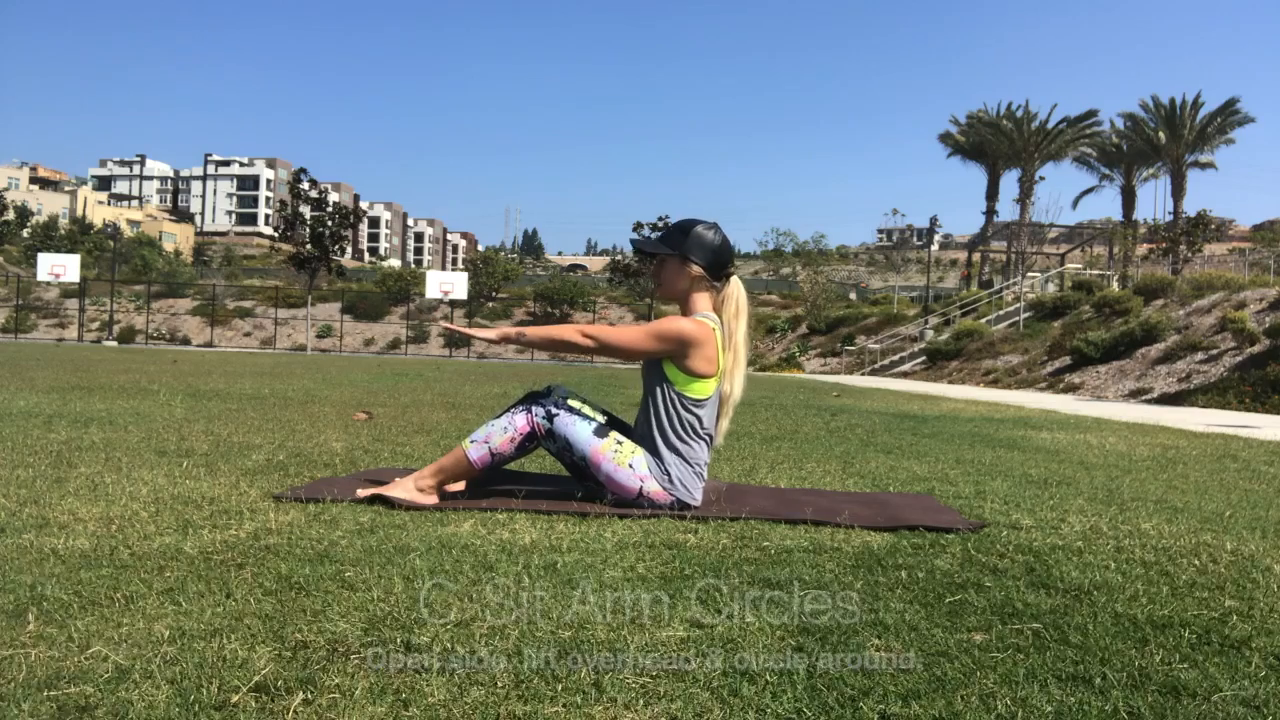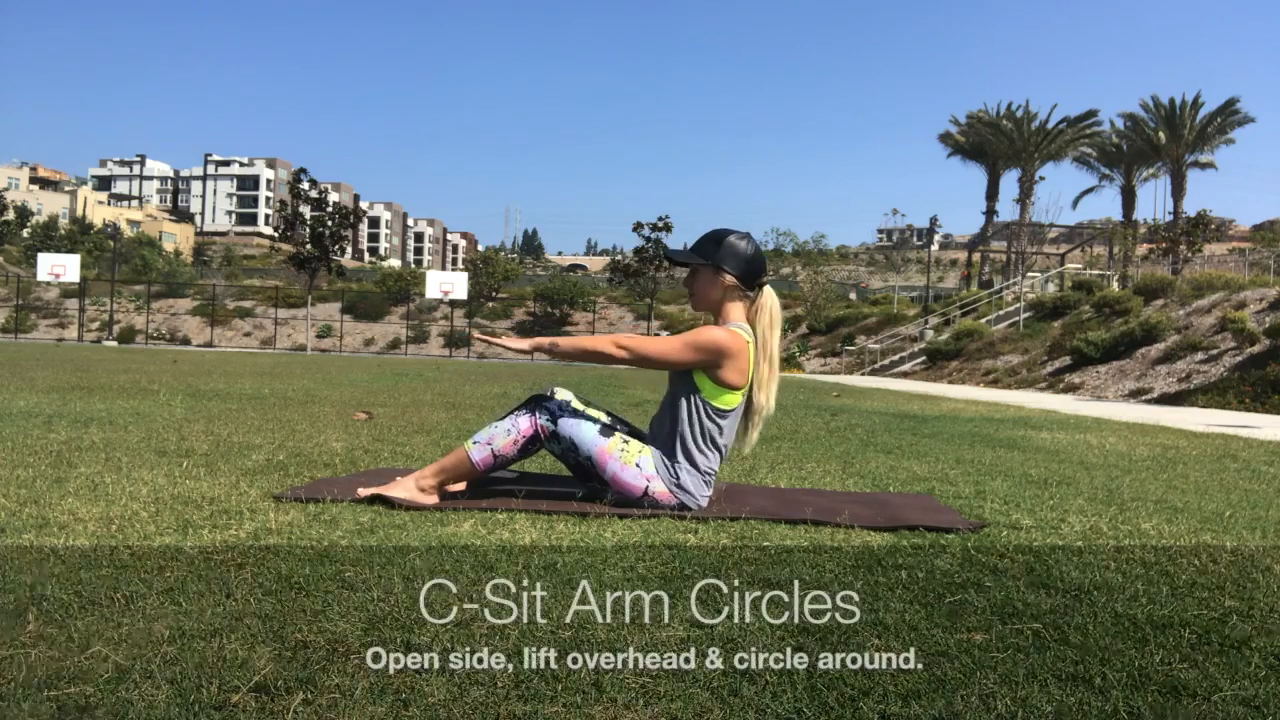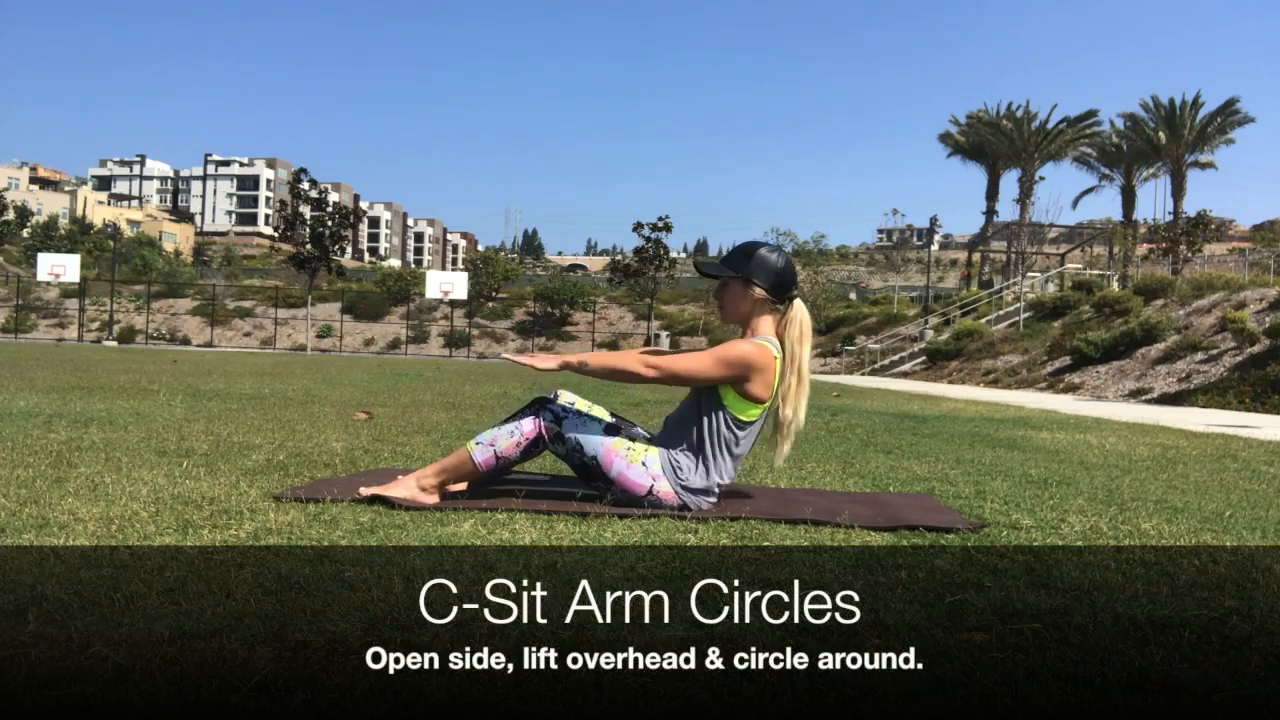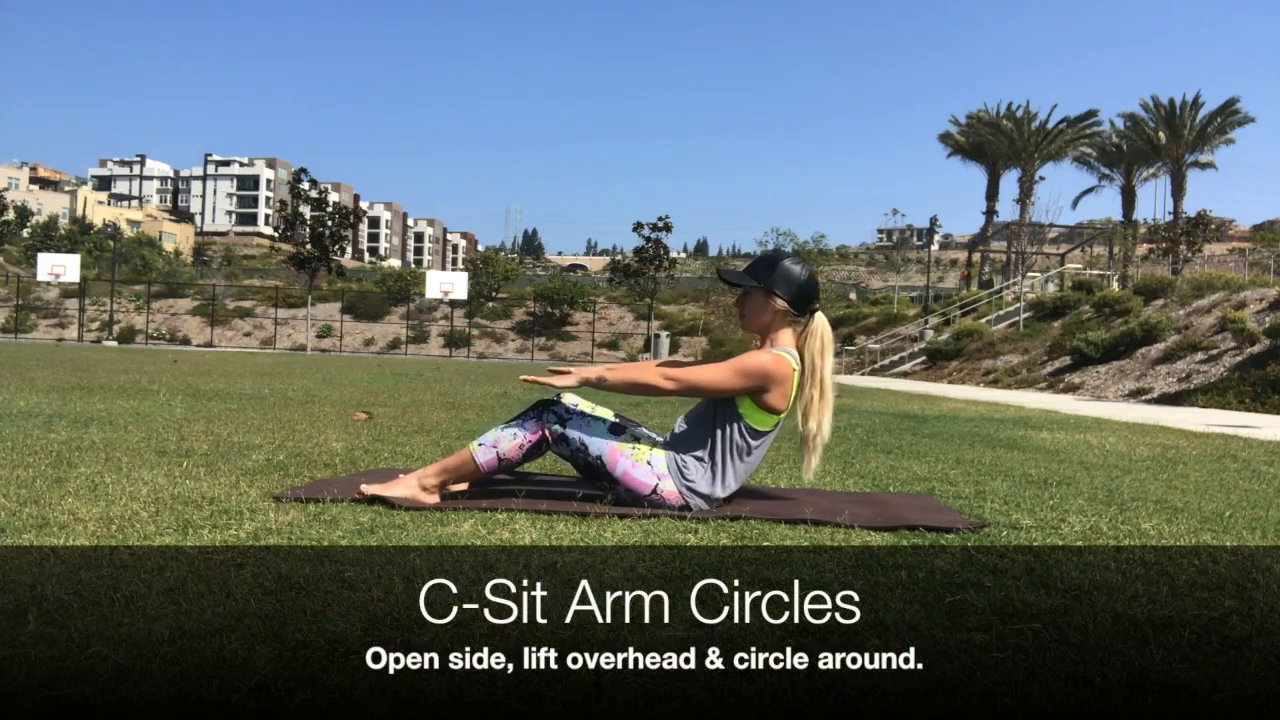
dt=0.2s
person 1, frame 1
left shoulder: (688, 332)
right shoulder: (702, 328)
left elbow: (588, 338)
right elbow: (604, 336)
left wrist: (505, 334)
right wrist: (514, 333)
left hip: (665, 487)
right hip: (659, 467)
left knee: (541, 413)
right knee: (551, 399)
left ankle: (425, 484)
right ankle: (454, 476)
person 1, frame 2
left shoulder: (723, 342)
right shoulder: (732, 338)
left elbow: (622, 350)
right elbow: (635, 343)
left wrist: (536, 343)
right wrist: (543, 343)
left hip: (671, 487)
right hip: (667, 469)
left knee: (545, 417)
right knee: (555, 401)
left ankle: (425, 483)
right ankle: (457, 476)
person 1, frame 3
left shoulder: (750, 356)
right shoulder: (750, 352)
left elbow: (649, 369)
right elbow: (660, 356)
left wrist: (565, 361)
right wrist: (571, 359)
left hip: (675, 485)
right hip: (673, 468)
left knee: (548, 418)
right knee: (558, 404)
left ankle: (427, 482)
right ankle: (456, 476)
person 1, frame 4
left shoulder: (771, 366)
right shoulder: (769, 362)
left elbow: (668, 381)
right elbow: (674, 365)
left wrist: (588, 377)
right wrist: (591, 372)
left hip: (678, 486)
right hip: (676, 465)
left knee: (553, 421)
right knee: (561, 408)
left ankle: (428, 481)
right ankle: (455, 475)
